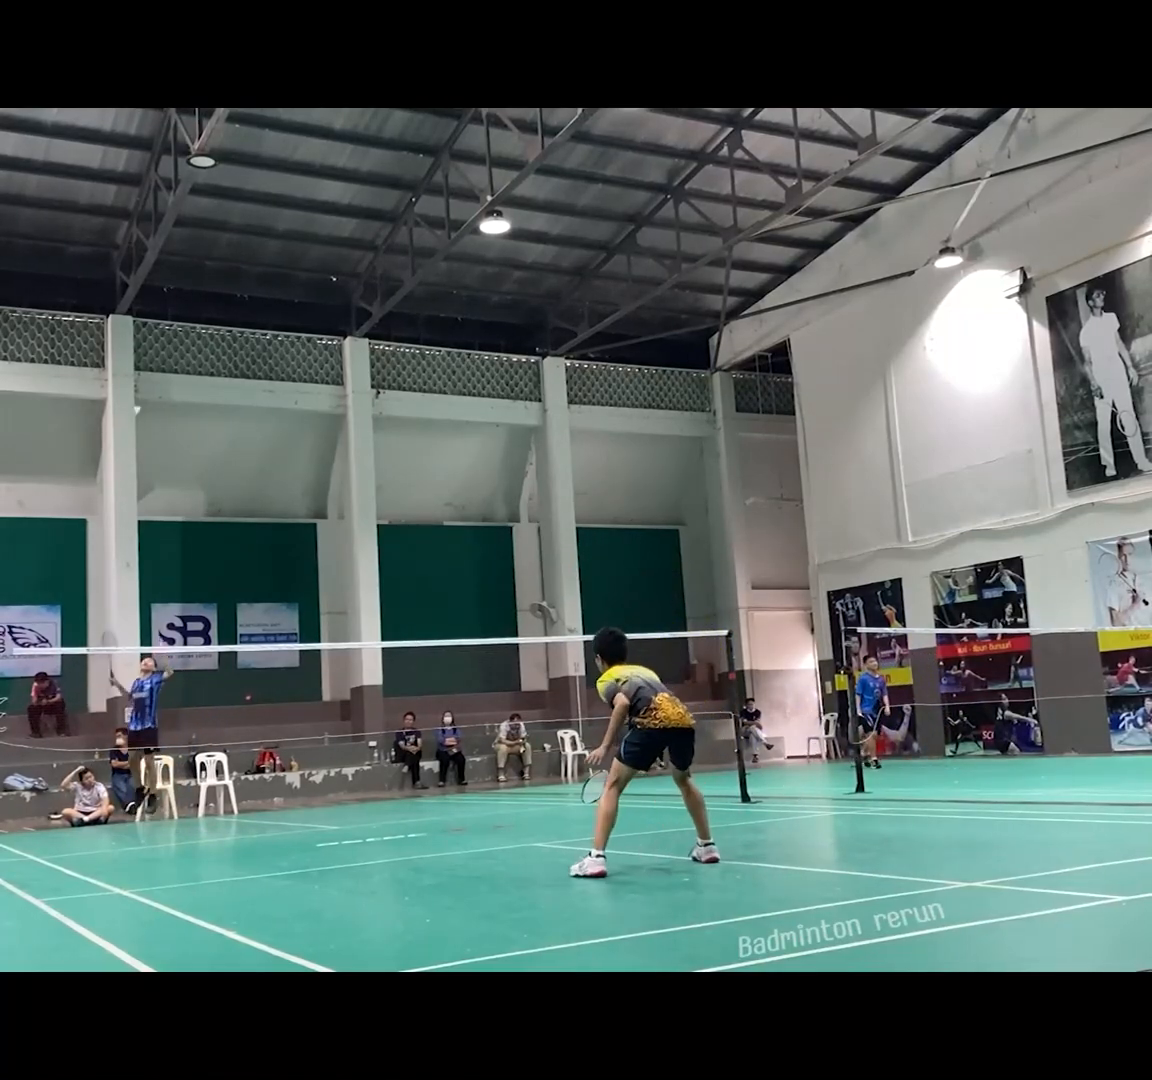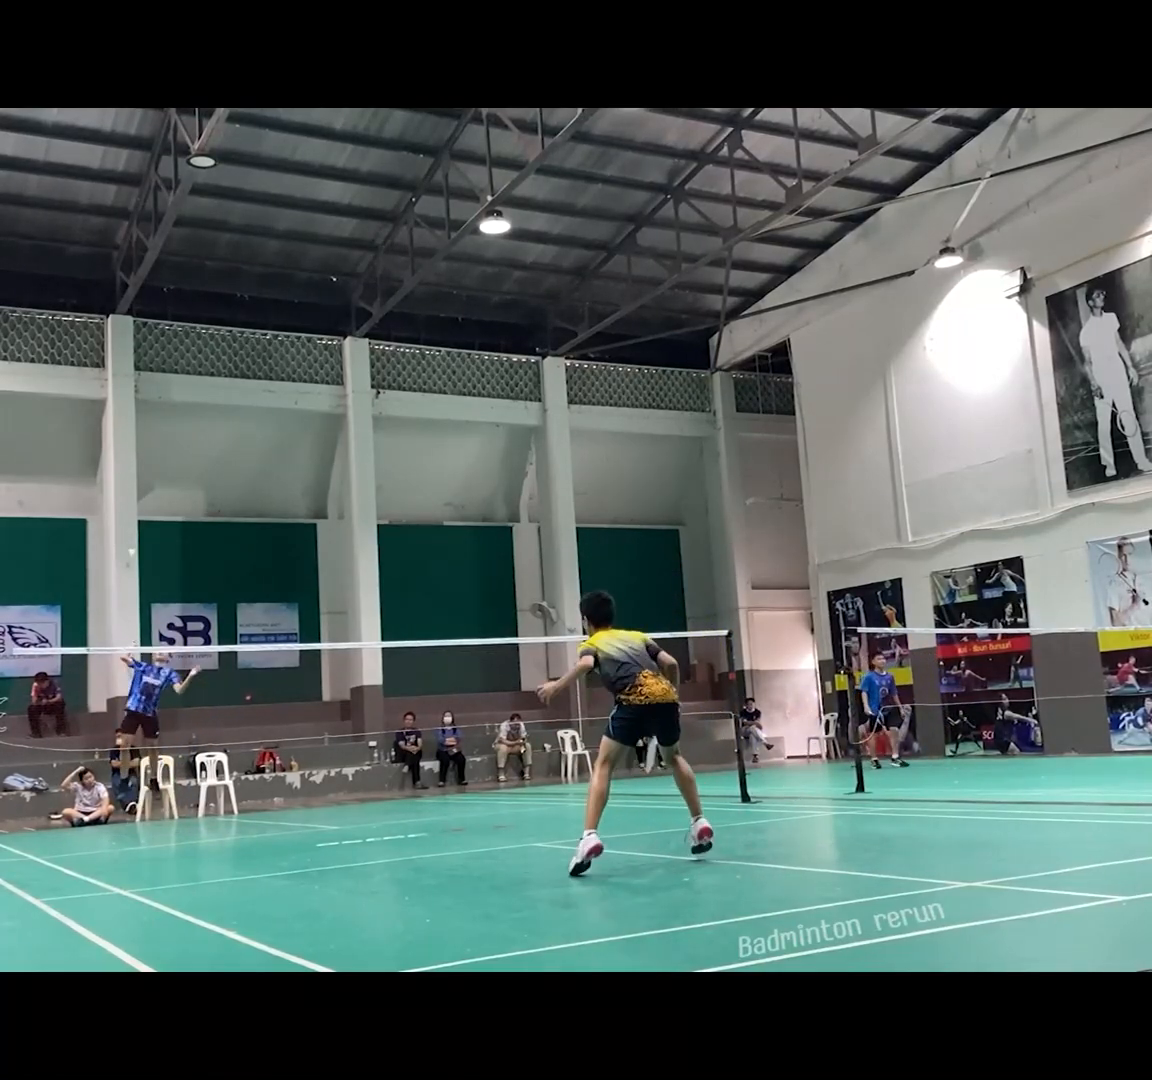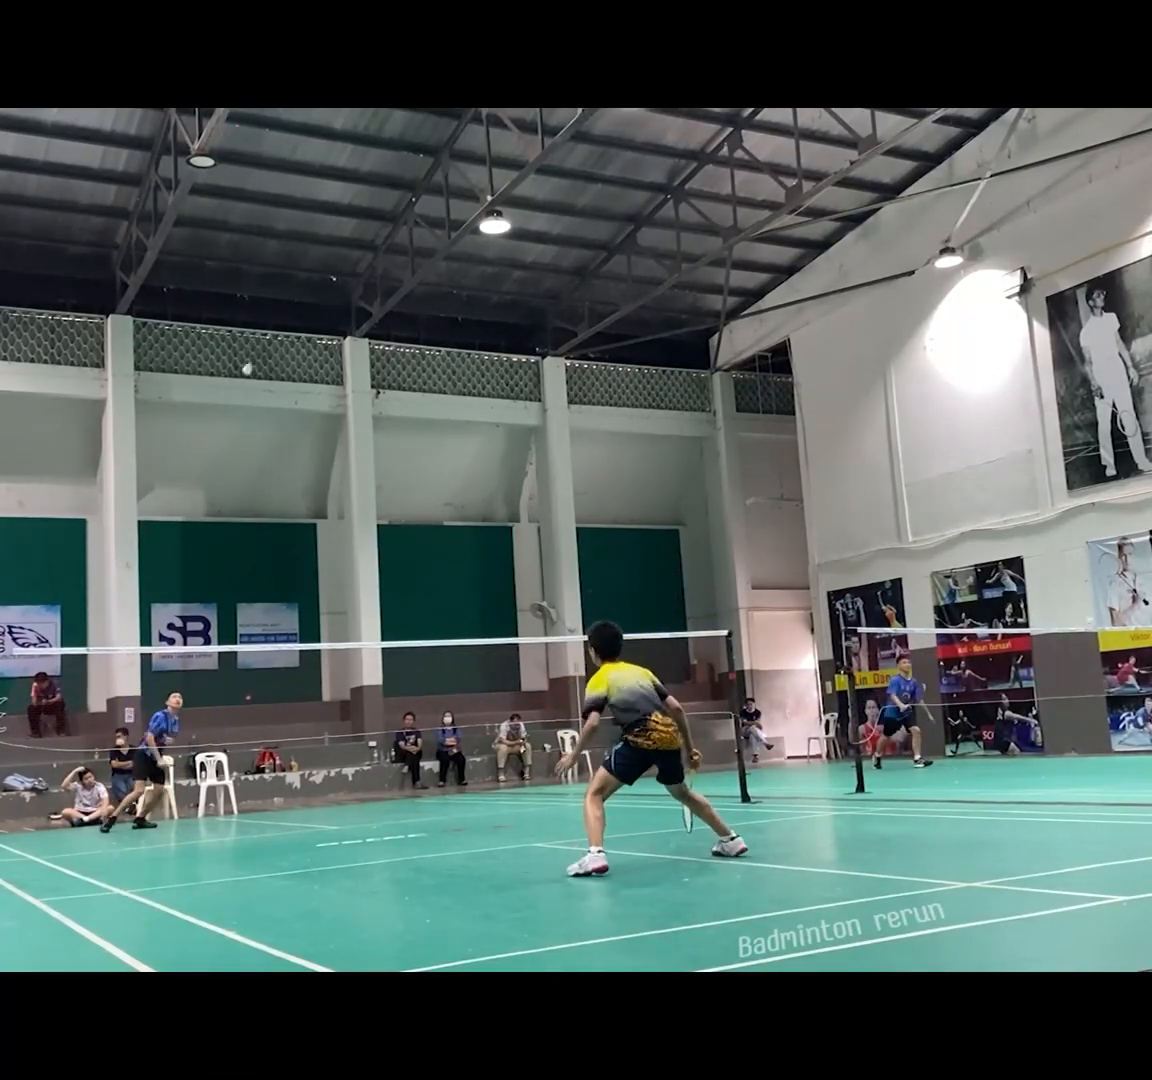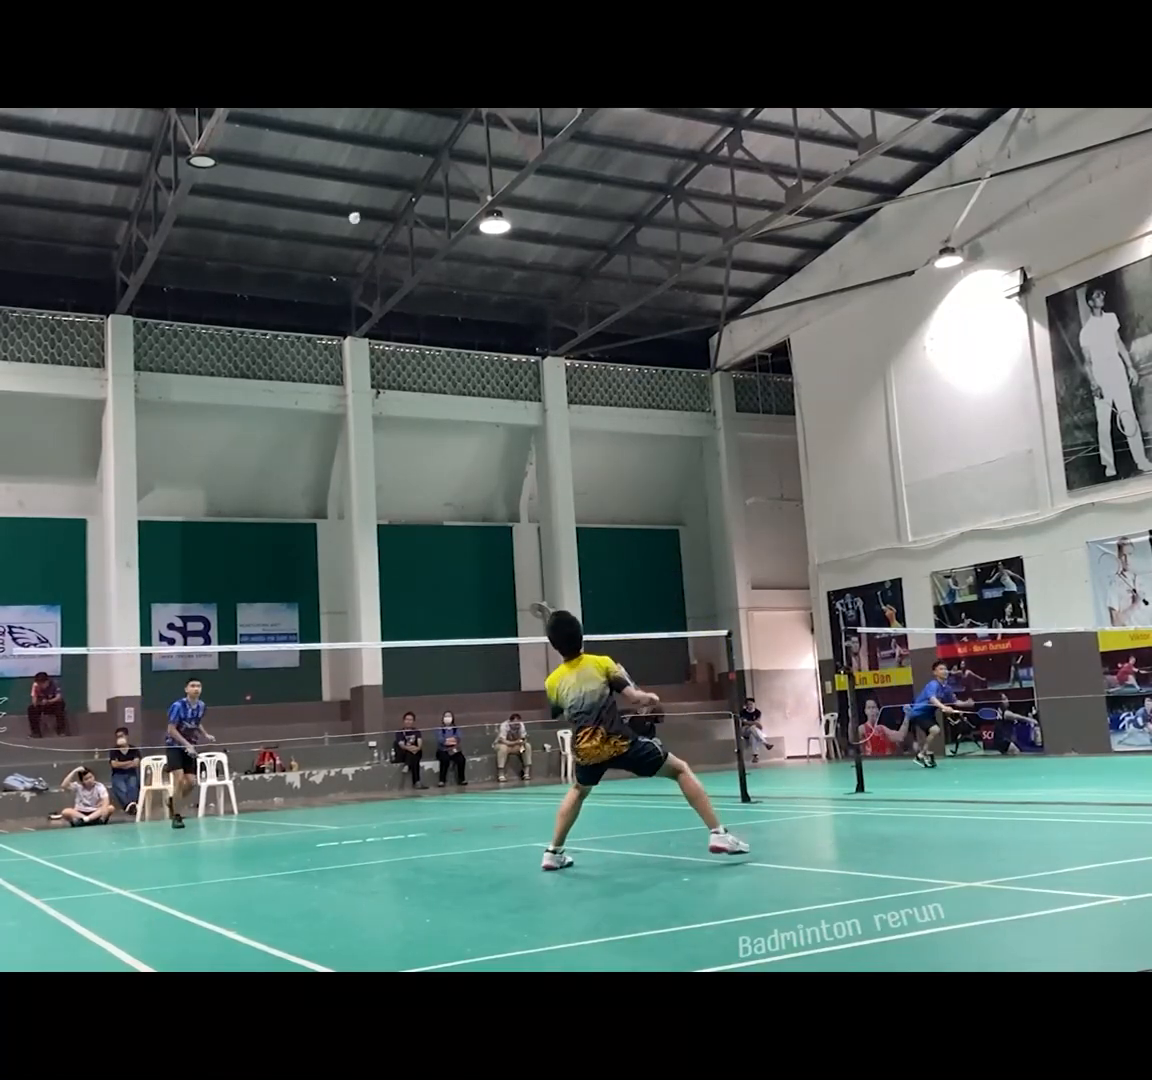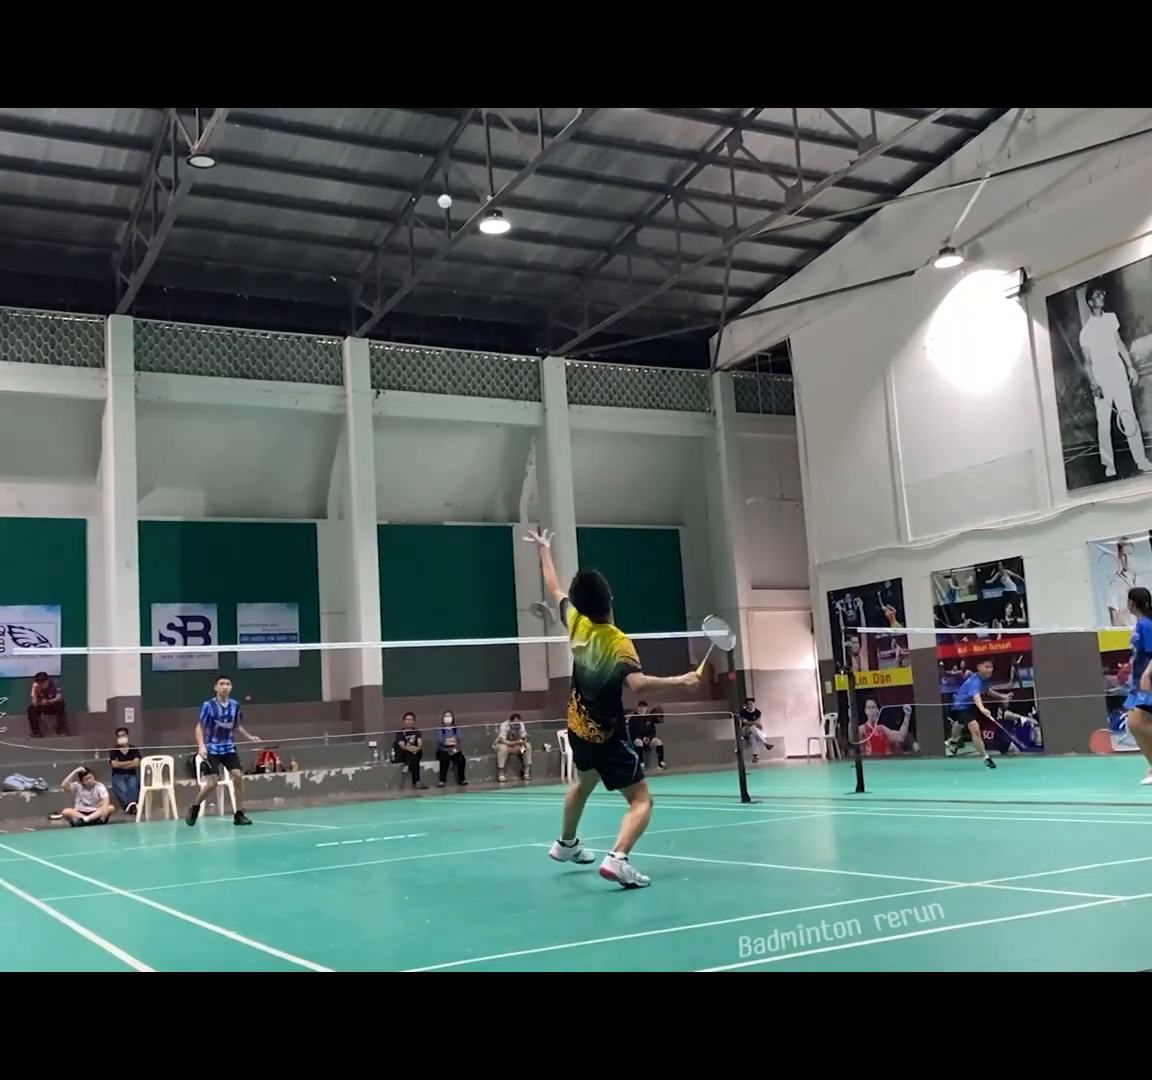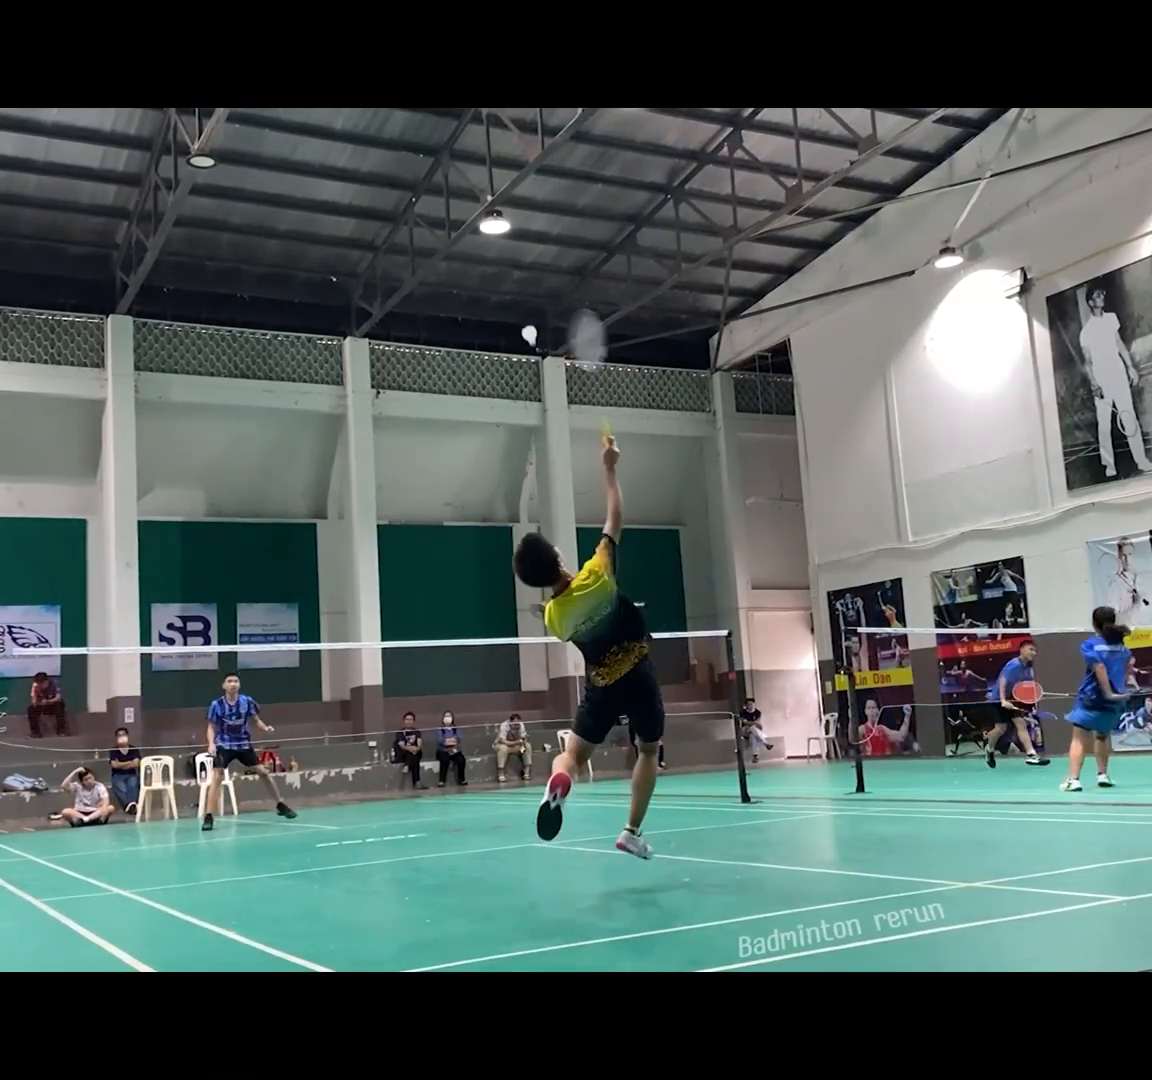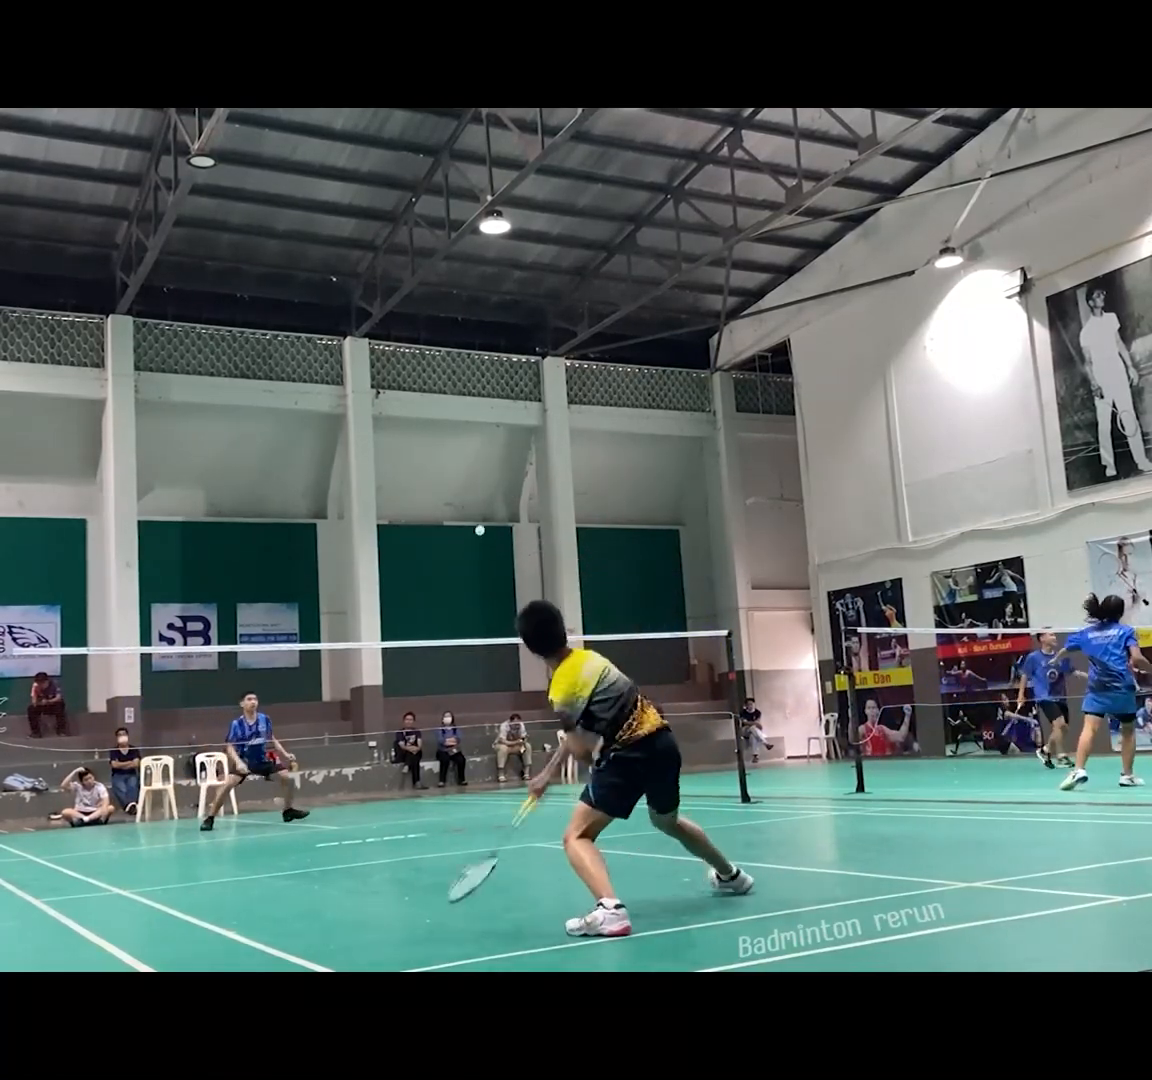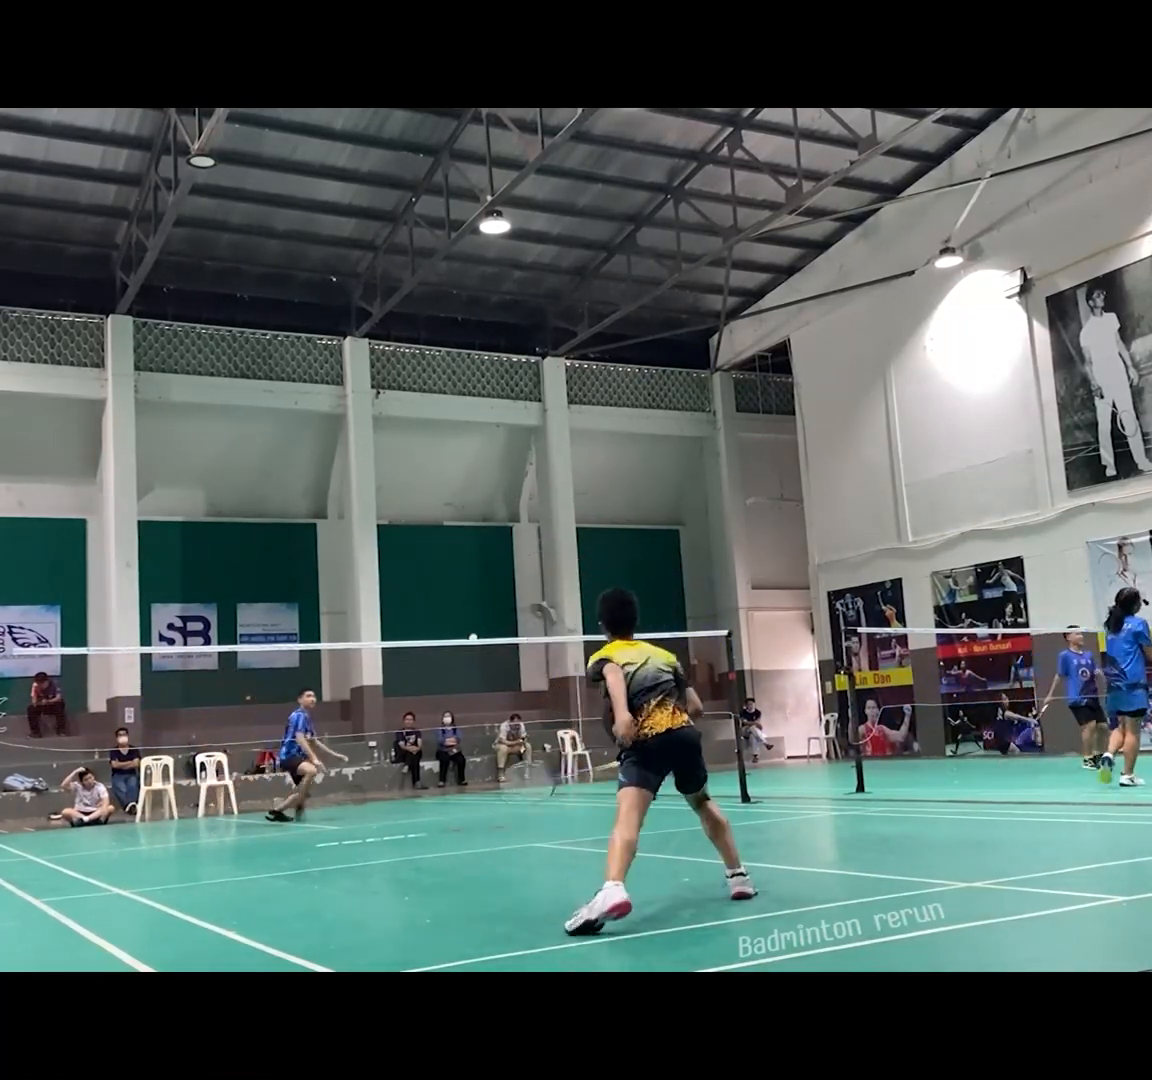
dt=0.3s
person 1, frame 1
left shoulder: (606, 680)
right shoulder: (645, 671)
left elbow: (622, 704)
left wrist: (604, 747)
left hip: (651, 723)
right hip: (683, 719)
left knee: (612, 788)
right knee: (683, 779)
left ankle: (596, 858)
right ankle: (706, 846)
person 1, frame 2
left shoulder: (591, 644)
right shoulder: (637, 636)
left elbow: (585, 664)
right elbow: (671, 664)
left wrist: (554, 688)
right wrist: (675, 698)
left hip: (633, 702)
right hip: (664, 697)
left knee: (602, 767)
right knee: (674, 758)
left ankle: (590, 837)
right ankle: (699, 823)
person 1, frame 3
left shoulder: (598, 682)
right shoulder: (642, 672)
left elbow: (592, 723)
right elbow: (675, 707)
left wrist: (573, 756)
right wrist: (689, 748)
left hip: (639, 740)
right hip: (669, 738)
left knee: (594, 795)
right knee: (682, 794)
left ankle: (595, 855)
right ankle: (731, 840)
person 1, frame 4
left shoulder: (553, 682)
right shoulder: (603, 665)
right elbow: (634, 698)
right wrist: (648, 696)
left hip: (585, 751)
right hip: (619, 745)
left knee: (578, 791)
right knee: (683, 772)
left ankle: (554, 853)
right ankle: (718, 834)
person 1, frame 5
left shoulder: (577, 623)
right shoulder: (620, 643)
left elbow: (554, 589)
right elbow: (637, 684)
left wrist: (543, 549)
right wrist: (680, 681)
left hip: (577, 728)
right hip: (606, 735)
left knee: (585, 783)
right knee: (641, 802)
left ankle: (566, 844)
right ankle: (617, 859)
person 1, frame 6
left shoulder: (554, 617)
right shoulder: (595, 578)
right elbow: (615, 518)
right wrist: (611, 468)
left hip: (601, 687)
right hip: (638, 675)
left knee: (572, 757)
right knee: (649, 755)
left ankle: (558, 781)
right ankle: (632, 832)
person 1, frame 7
left shoulder: (561, 691)
right shoulder: (586, 658)
left elbow: (583, 748)
left wrist: (547, 776)
left hip: (628, 754)
right hip: (662, 742)
left knee: (576, 838)
right knee: (668, 821)
left ankle: (611, 910)
right ankle: (729, 875)
person 1, frame 8
left shoulder: (603, 656)
right shoulder: (663, 654)
left elbow: (613, 675)
right elbow: (695, 705)
left wrist: (621, 715)
left hip: (642, 739)
right hip: (686, 734)
left knee: (627, 822)
right knee: (701, 803)
left ankle: (612, 894)
right ankle: (738, 876)
